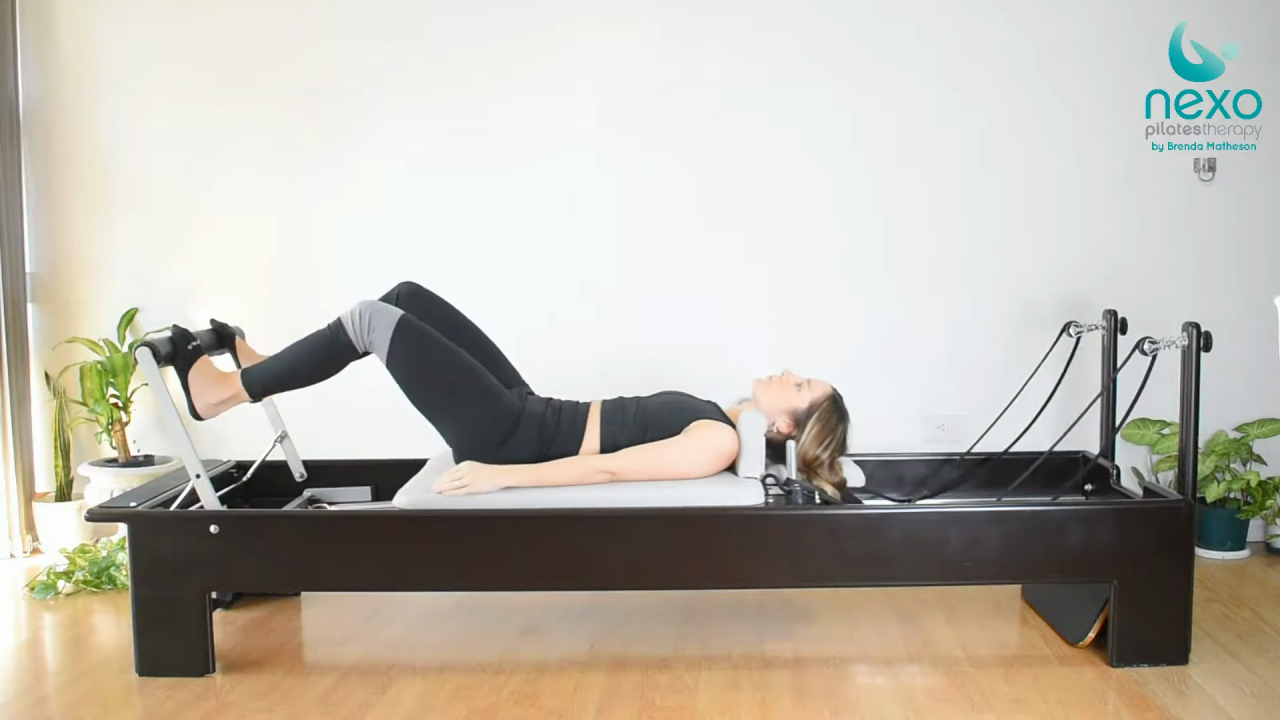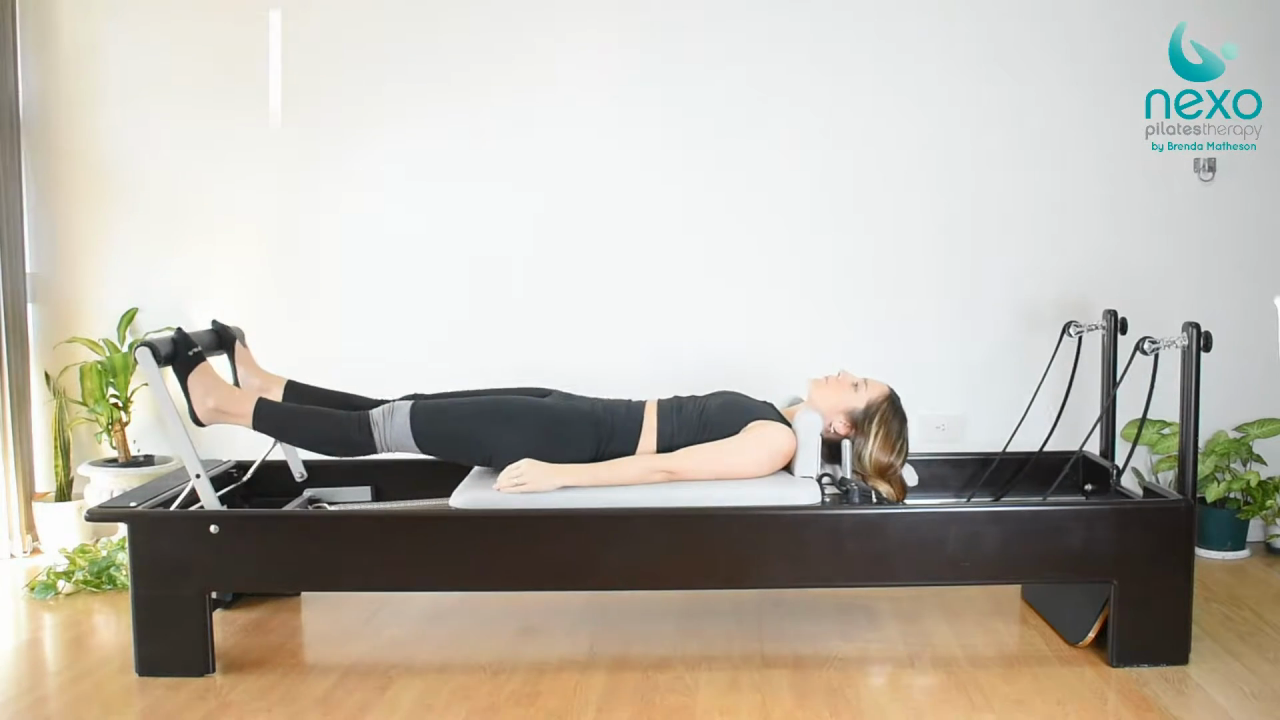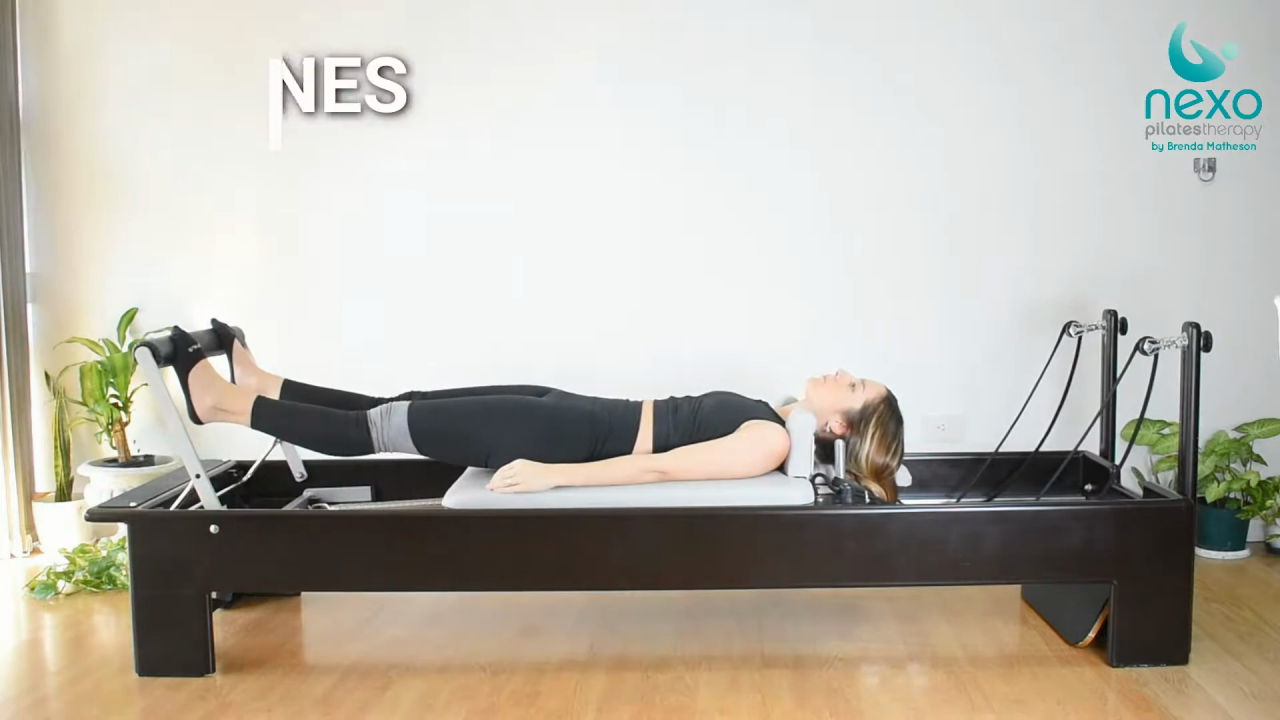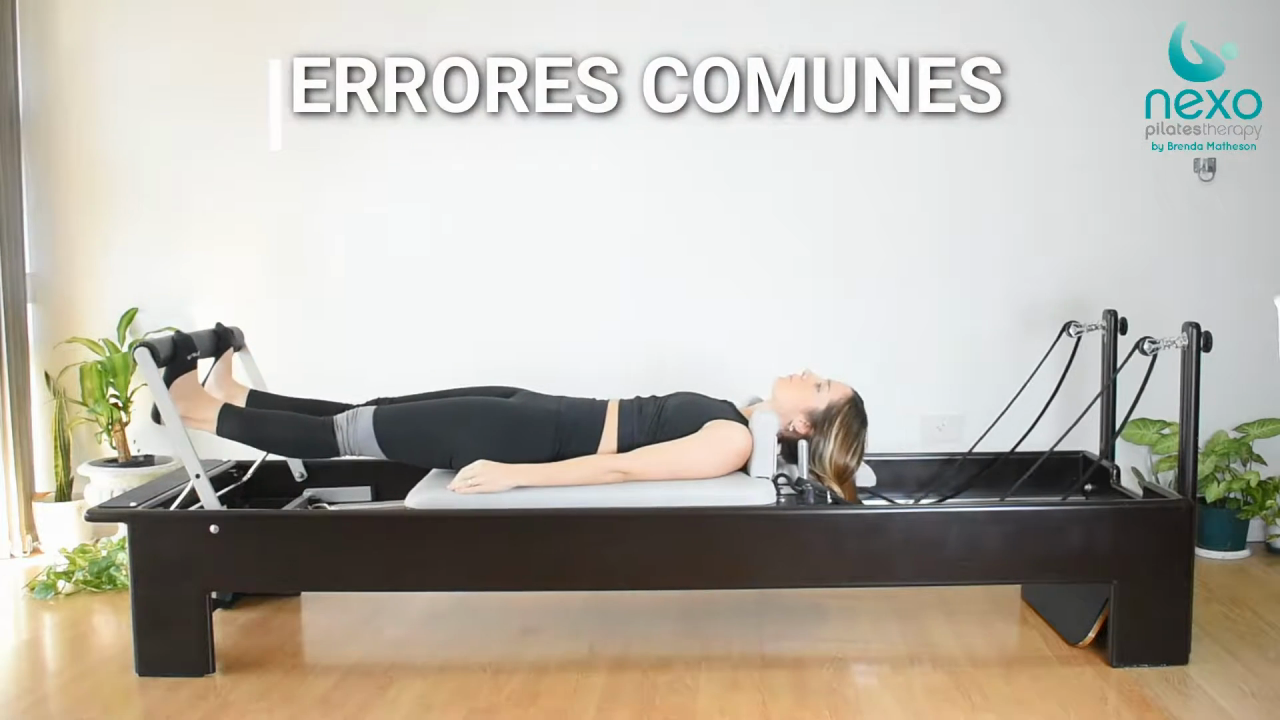
dt=0.5s
person 1, frame 1
left shoulder: (720, 445)
right shoulder: (714, 419)
left elbow: (611, 469)
left wrist: (504, 476)
left hip: (516, 438)
right hip: (532, 413)
left knee: (372, 319)
right knee: (405, 298)
left ankle: (227, 390)
right ankle: (261, 368)
person 1, frame 2
left shoulder: (776, 445)
right shoulder: (772, 417)
left elbow: (667, 468)
left wrist: (562, 475)
left hip: (574, 439)
right hip: (578, 415)
left knee: (386, 426)
right knee: (396, 412)
left ankle: (224, 403)
right ankle: (258, 385)
person 1, frame 3
left shoulder: (771, 445)
right shoulder: (768, 417)
left elbow: (660, 468)
left wrist: (553, 475)
left hip: (570, 439)
right hip: (572, 414)
left knee: (375, 430)
right knee: (391, 414)
left ankle: (225, 401)
right ankle: (258, 384)
person 1, frame 4
left shoulder: (733, 446)
right shoulder: (734, 416)
left elbow: (624, 469)
left wrist: (515, 475)
left hip: (534, 439)
right hip: (540, 413)
left knee: (342, 436)
right knee: (366, 415)
left ankle: (197, 408)
right ankle: (229, 394)
